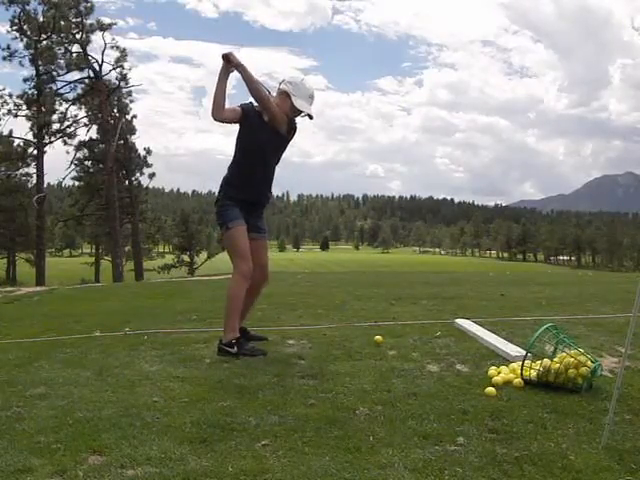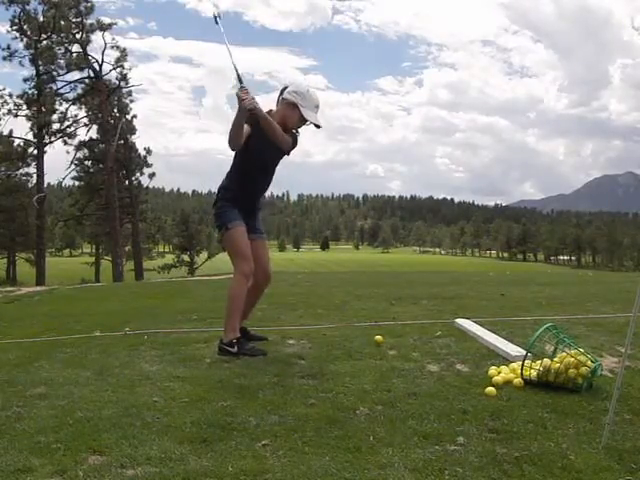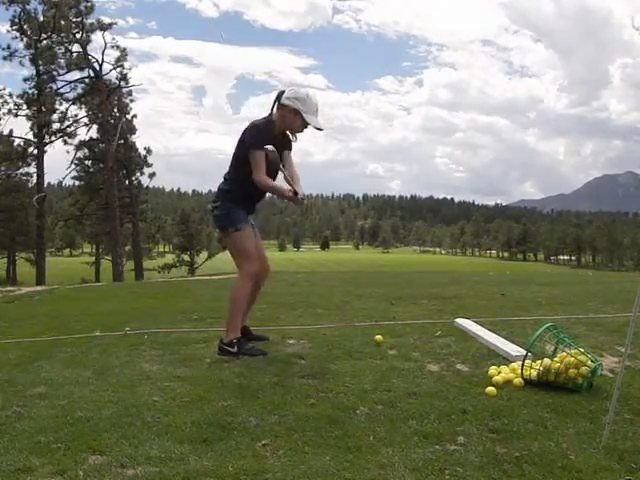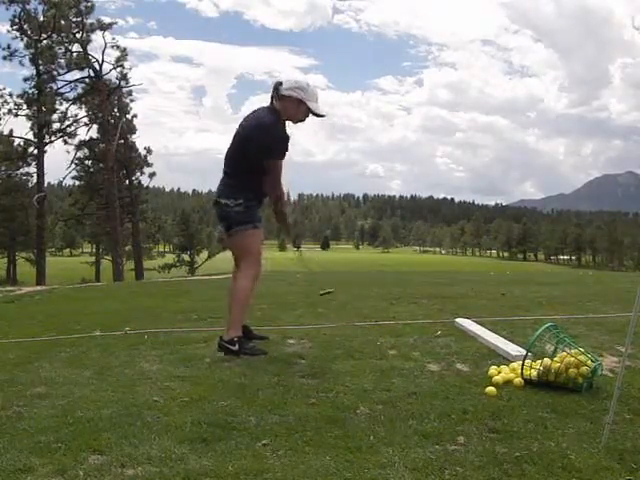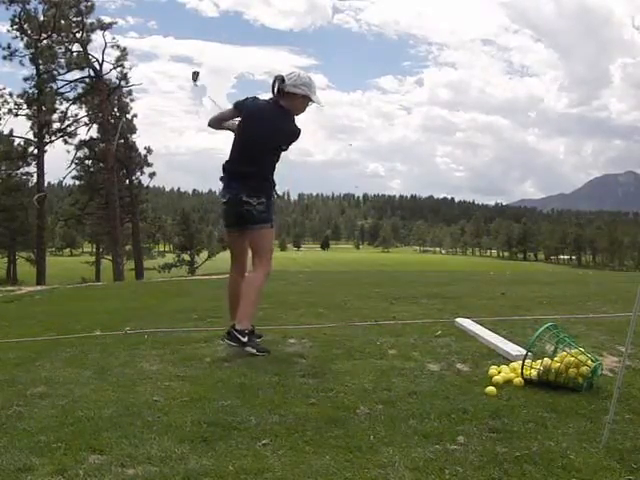
dt=0.4s
person 1, frame 1
left shoulder: (288, 128)
right shoulder: (248, 112)
left elbow: (267, 105)
right elbow: (218, 114)
left wrist: (240, 67)
right wrist: (225, 71)
left hip: (256, 208)
right hip: (231, 202)
left knee: (260, 275)
right knee: (244, 269)
left ankle: (237, 327)
right ankle: (228, 340)
person 1, frame 2
left shoulder: (290, 137)
right shoulder: (251, 119)
left elbow: (280, 141)
right elbow: (234, 144)
left wrist: (259, 111)
right wrist: (242, 112)
left hip: (251, 210)
right hip: (229, 204)
left knee: (263, 275)
right knee: (245, 269)
left ankle: (237, 327)
right ankle: (229, 340)
person 1, frame 3
left shoulder: (283, 138)
right shoulder: (259, 129)
left elbow: (290, 170)
right elbow: (259, 178)
left wrist: (296, 190)
right wrist: (284, 192)
left hip: (241, 208)
right hip: (229, 206)
left knee: (262, 269)
right knee: (250, 269)
left ankle: (239, 327)
right ankle: (230, 340)
person 1, frame 4
left shoulder: (259, 115)
right shoulder: (277, 134)
right elbow: (274, 184)
left wrist: (275, 210)
right wrist: (283, 219)
left hip: (225, 197)
right hip: (243, 201)
left knee: (243, 266)
right knee: (251, 269)
left ankle: (237, 327)
right ankle: (230, 338)
person 1, frame 5
left shoulder: (252, 105)
right shoulder: (291, 130)
left elbow: (213, 122)
left hip: (230, 193)
right hip: (258, 197)
left knee: (238, 265)
right knee: (262, 265)
left ankle: (236, 326)
right ankle: (242, 326)
